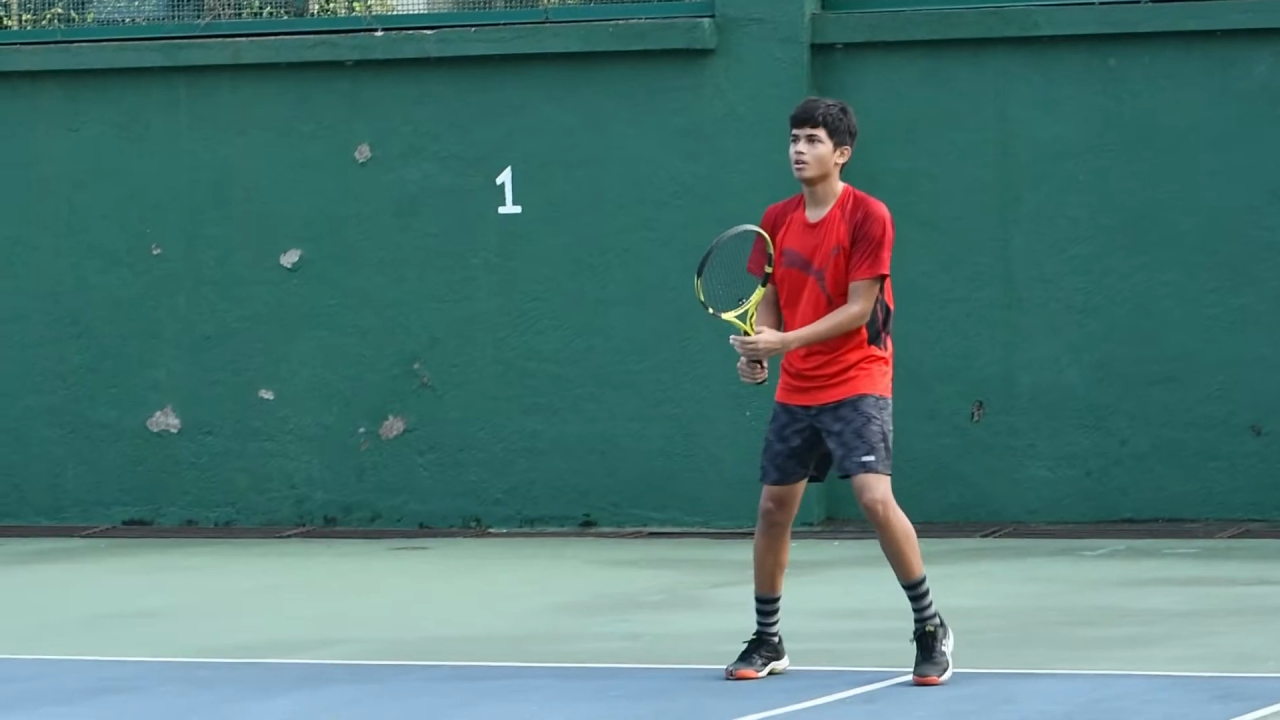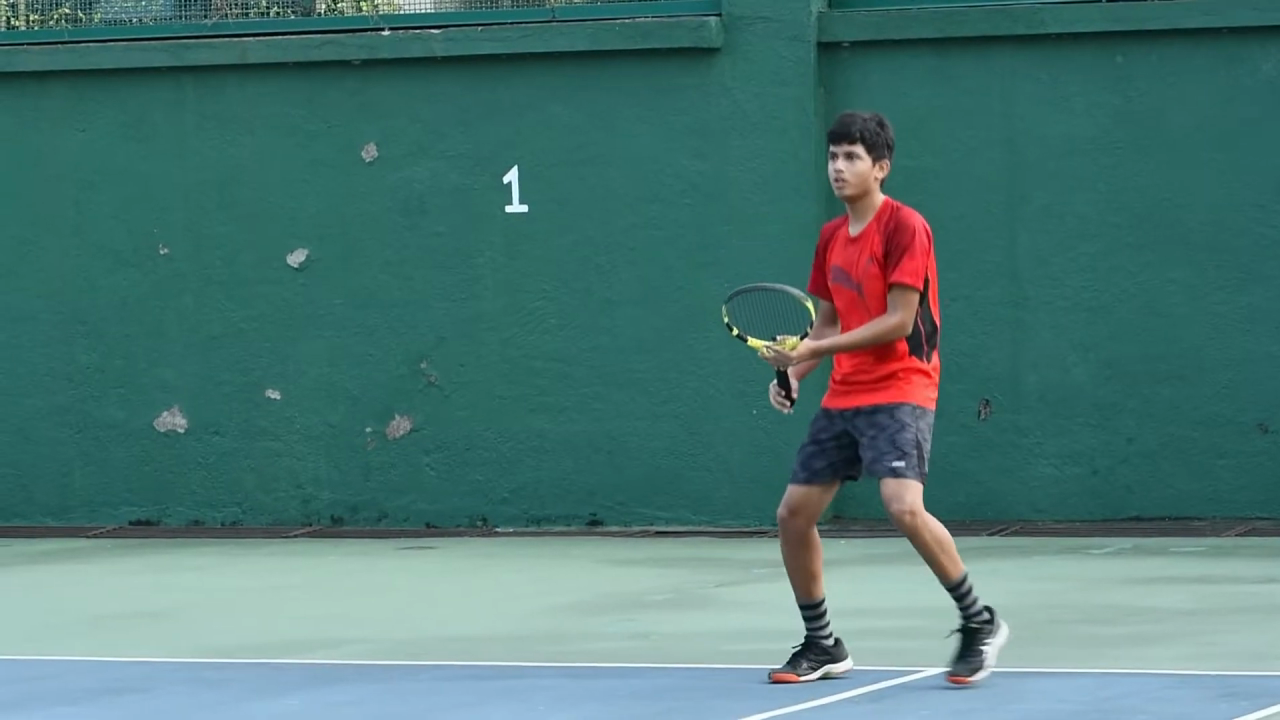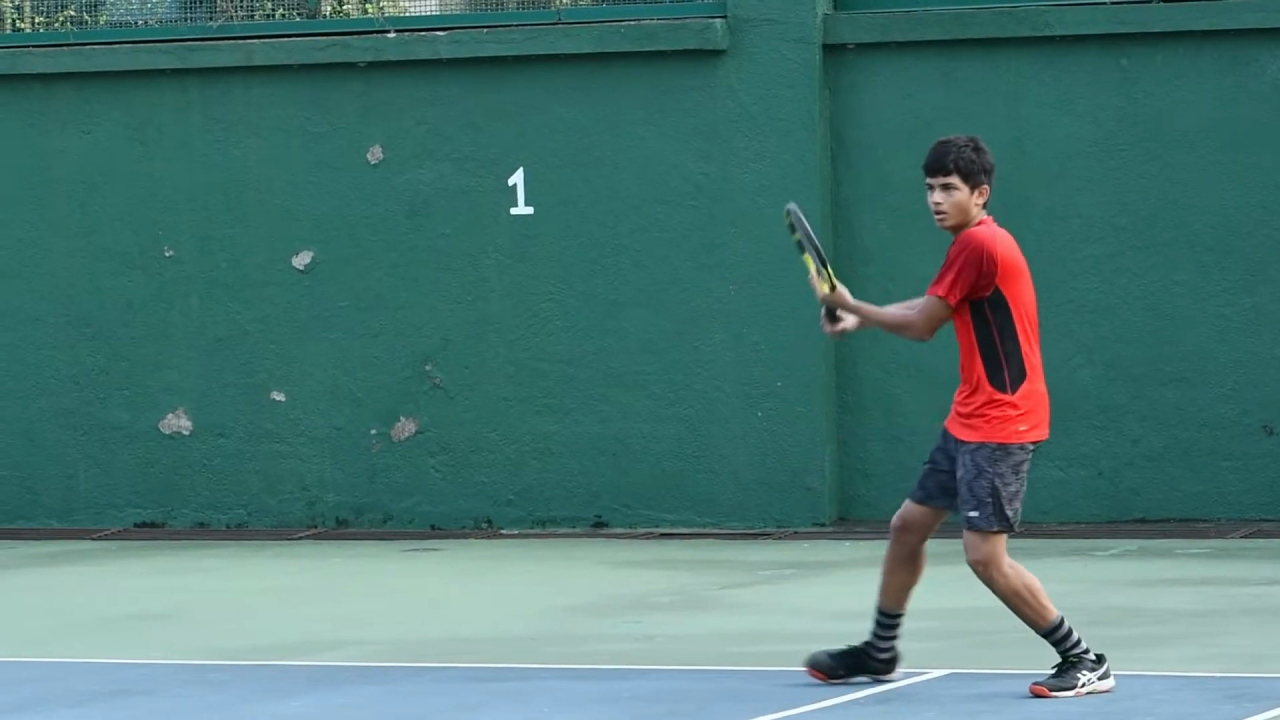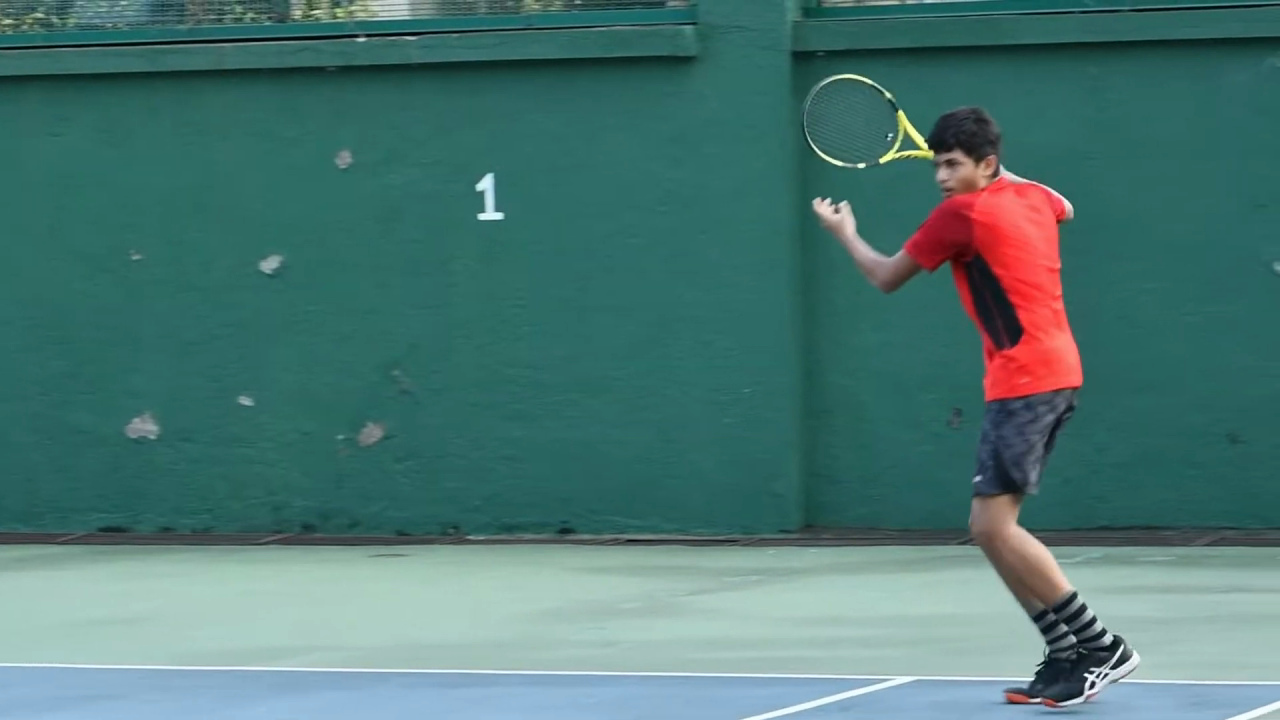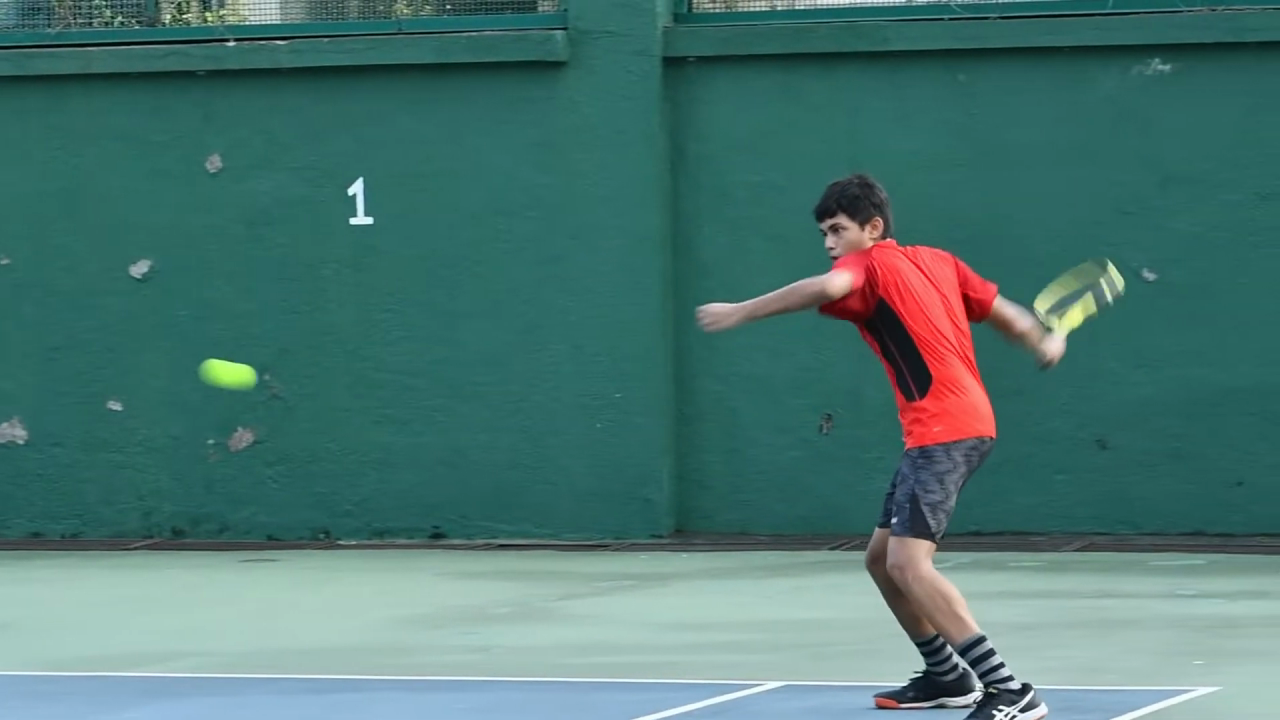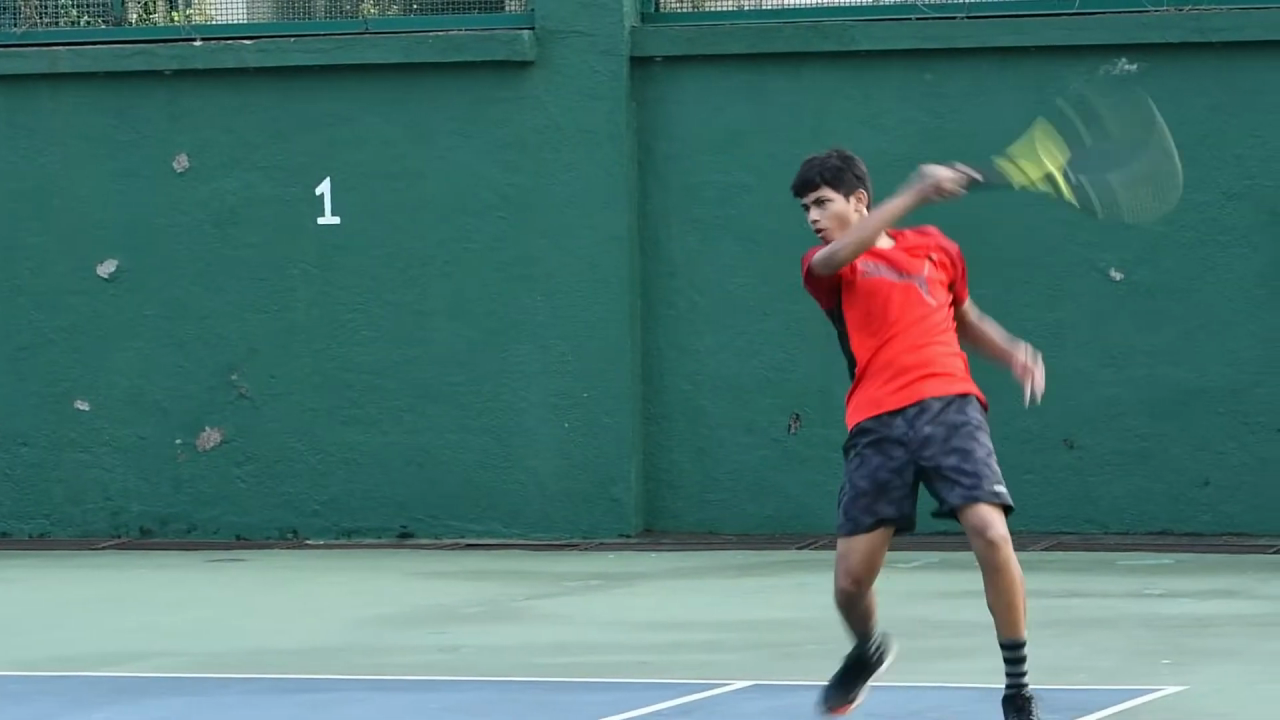
dt=0.7s
person 1, frame 1
left shoulder: (869, 215)
right shoulder: (777, 219)
left elbow: (858, 310)
left wrist: (784, 341)
right wrist: (756, 349)
left hip: (857, 385)
right hip: (795, 391)
left knee: (876, 499)
right knee: (772, 510)
left ankle: (931, 630)
right ankle: (766, 640)
person 1, frame 2
left shoulder: (905, 226)
right shoulder: (831, 236)
left elbow: (900, 321)
left wrist: (814, 348)
right wrist: (795, 371)
left hip: (900, 392)
right hip: (842, 398)
left knee: (903, 506)
right knee: (793, 517)
left ankle: (979, 621)
right ankle: (822, 644)
person 1, frame 3
left shoulder: (978, 243)
right shoulder: (974, 243)
left elbow: (922, 327)
right elbow: (931, 304)
left wrist: (856, 305)
right wrist: (860, 314)
left hip: (1003, 425)
right hip: (968, 421)
left knee: (984, 556)
right knee: (906, 528)
left ankle: (1086, 662)
right ankle: (880, 648)
person 1, frame 4
left shoulder: (959, 213)
right shoulder: (1034, 199)
left elbow: (886, 278)
right elbow: (1065, 207)
left wrist: (843, 232)
right wrist: (1006, 176)
left hip: (1025, 383)
right hip: (1045, 379)
left knee: (993, 525)
right knee: (987, 526)
left ankle: (1102, 647)
right ankle: (1064, 654)
person 1, frame 5
left shoulder: (867, 261)
right shoulder: (941, 261)
left elbow: (827, 288)
right elbow: (1007, 316)
left wrist: (741, 311)
right wrist: (1046, 344)
left hip: (942, 432)
right hip: (934, 433)
left knee: (907, 562)
right knee: (882, 559)
right ankle: (946, 674)
person 1, frame 6
left shoulder: (933, 247)
right shoulder: (823, 265)
left elbow: (968, 320)
right elbow: (841, 252)
left wrist: (1015, 351)
right wrist: (914, 192)
left hip: (951, 407)
right hip: (879, 423)
left knee: (990, 535)
right knee: (851, 578)
right ankle: (866, 652)
